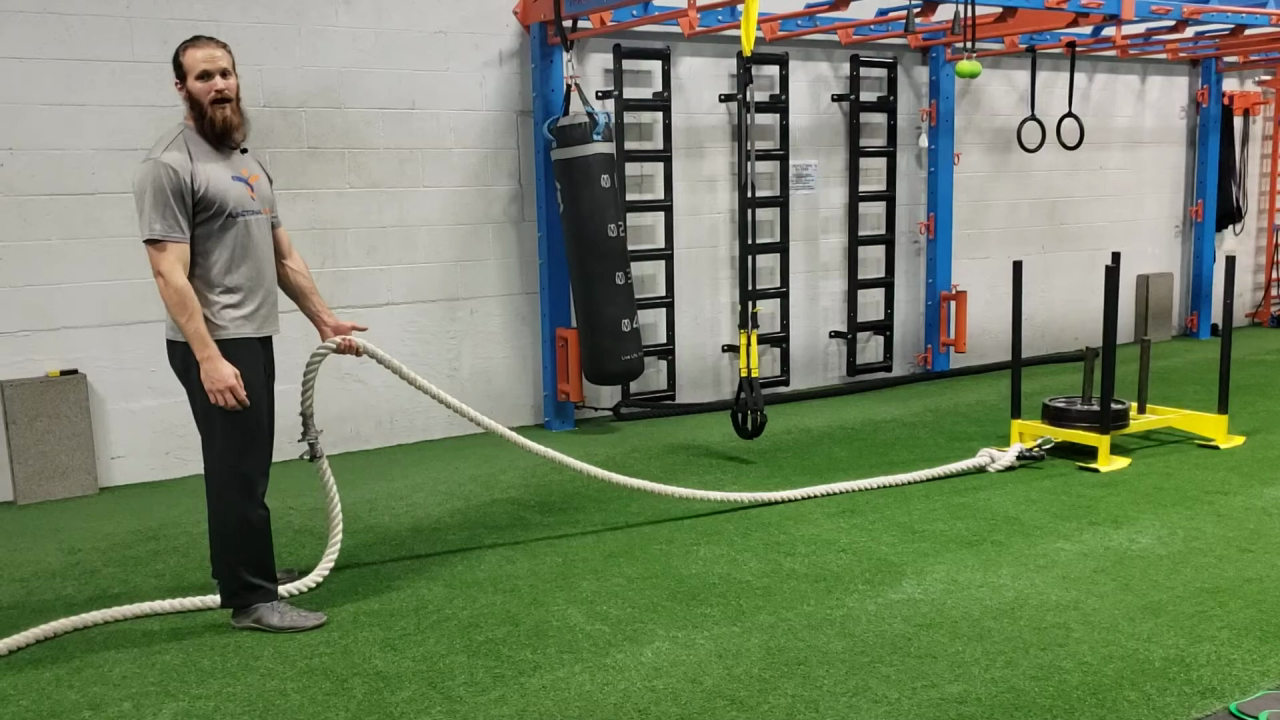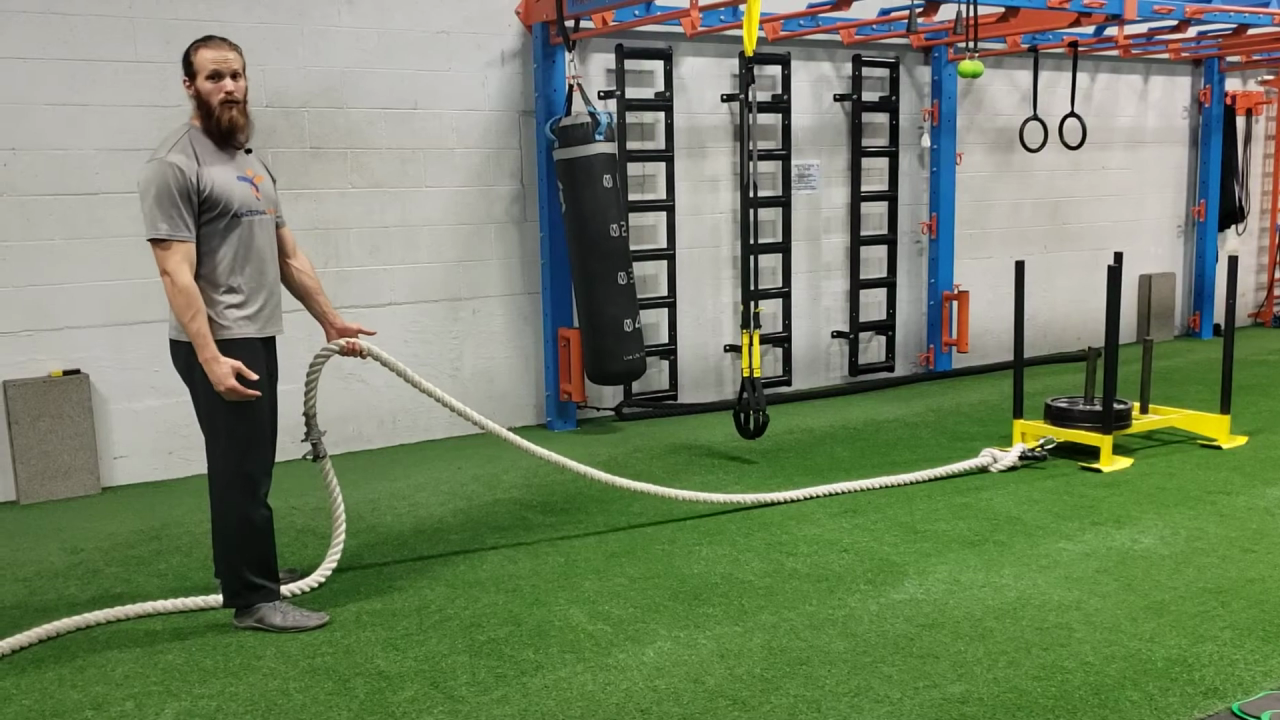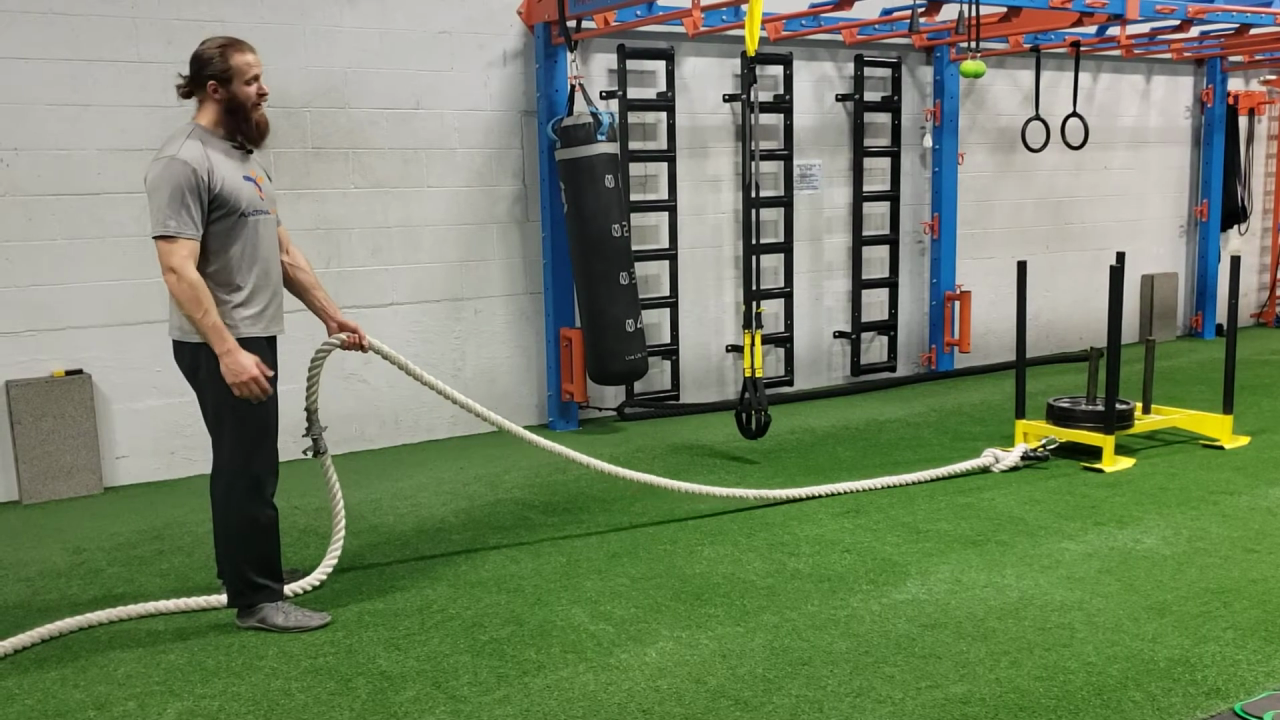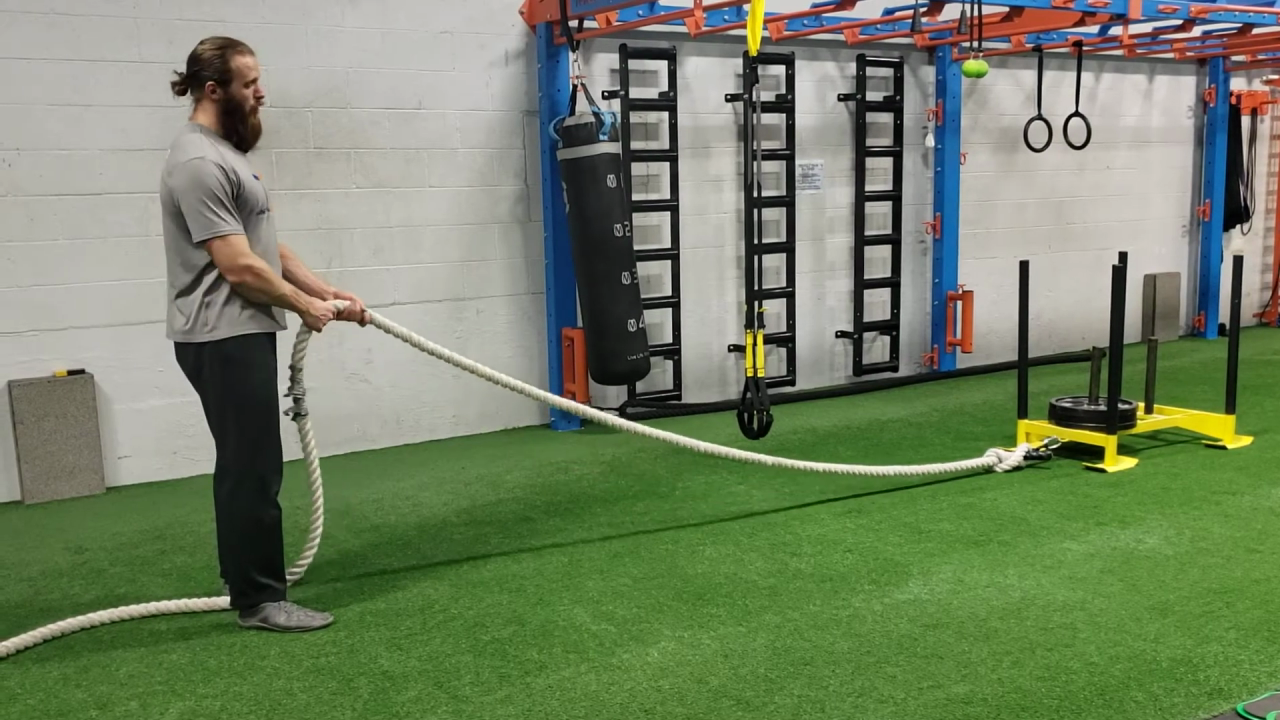
dt=0.7s
person 1, frame 1
left shoulder: (248, 161)
right shoulder: (171, 165)
left elbow: (283, 255)
right elbow: (171, 274)
left wrist: (325, 319)
right wrist: (208, 359)
left hip: (255, 338)
right hip: (216, 347)
left knee: (246, 465)
right knee: (240, 470)
left ankle: (242, 569)
right ankle: (252, 599)
person 1, frame 2
left shoulder: (251, 160)
right shoulder: (175, 165)
left elbow: (287, 254)
right elbow: (177, 273)
left wrist: (331, 319)
right wrist: (210, 358)
left hip: (258, 337)
right hip: (219, 345)
left knee: (247, 465)
right knee: (242, 470)
left ankle: (242, 567)
right ankle: (254, 599)
person 1, frame 3
left shoulder: (244, 157)
right shoulder: (183, 162)
left elbow: (283, 253)
right elbow: (179, 269)
left wrist: (331, 314)
right wrist: (228, 353)
left hip: (252, 339)
right hip: (223, 346)
left knee: (242, 463)
right knee: (249, 468)
left ankle: (244, 571)
right ankle: (256, 598)
person 1, frame 4
left shoulder: (221, 153)
right shoulder: (200, 163)
left elbow: (266, 248)
right elbow: (240, 267)
left wrist: (324, 290)
right wrist: (304, 306)
left hip: (238, 335)
right hip: (225, 339)
left knee: (244, 464)
right knee: (252, 467)
left ankle: (245, 574)
right ankle: (259, 598)
